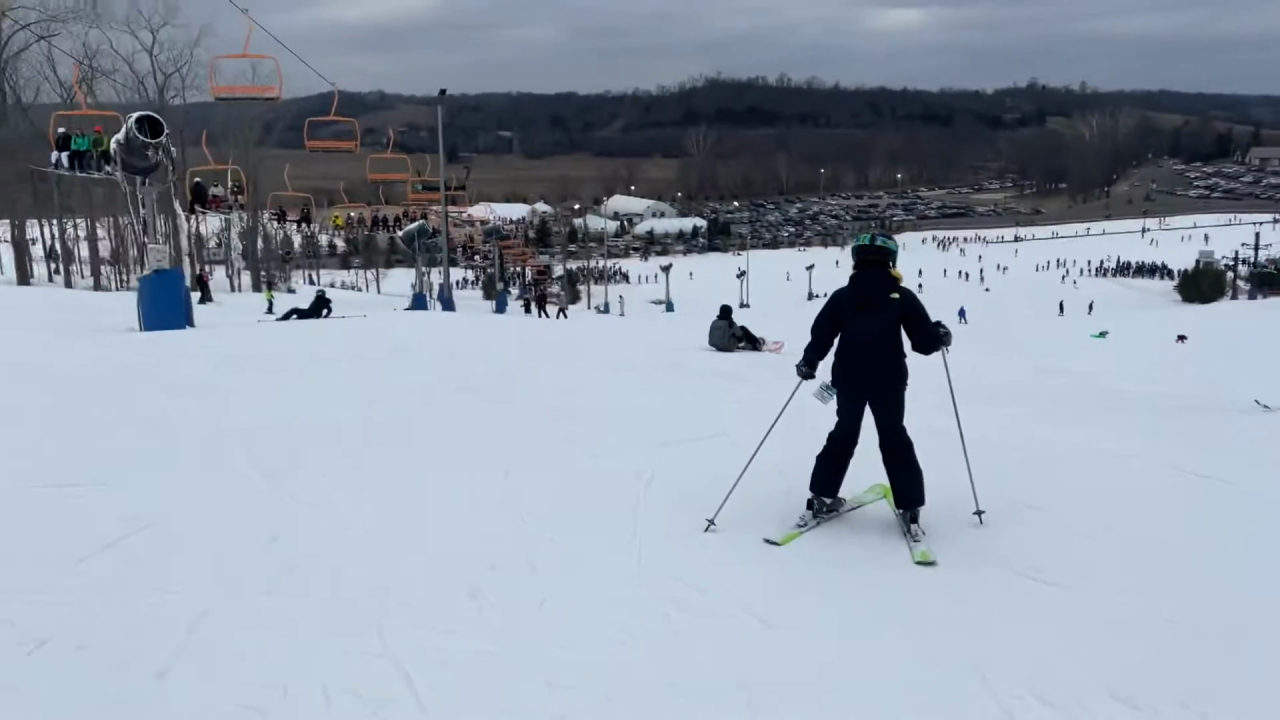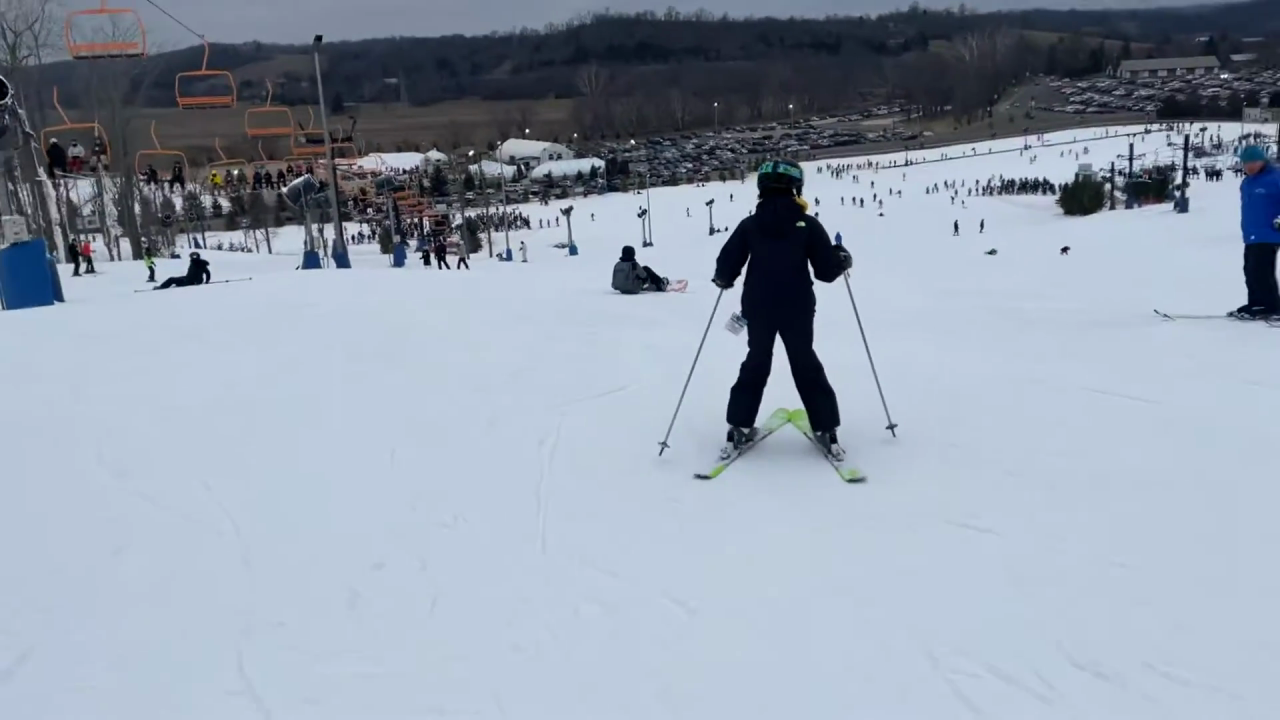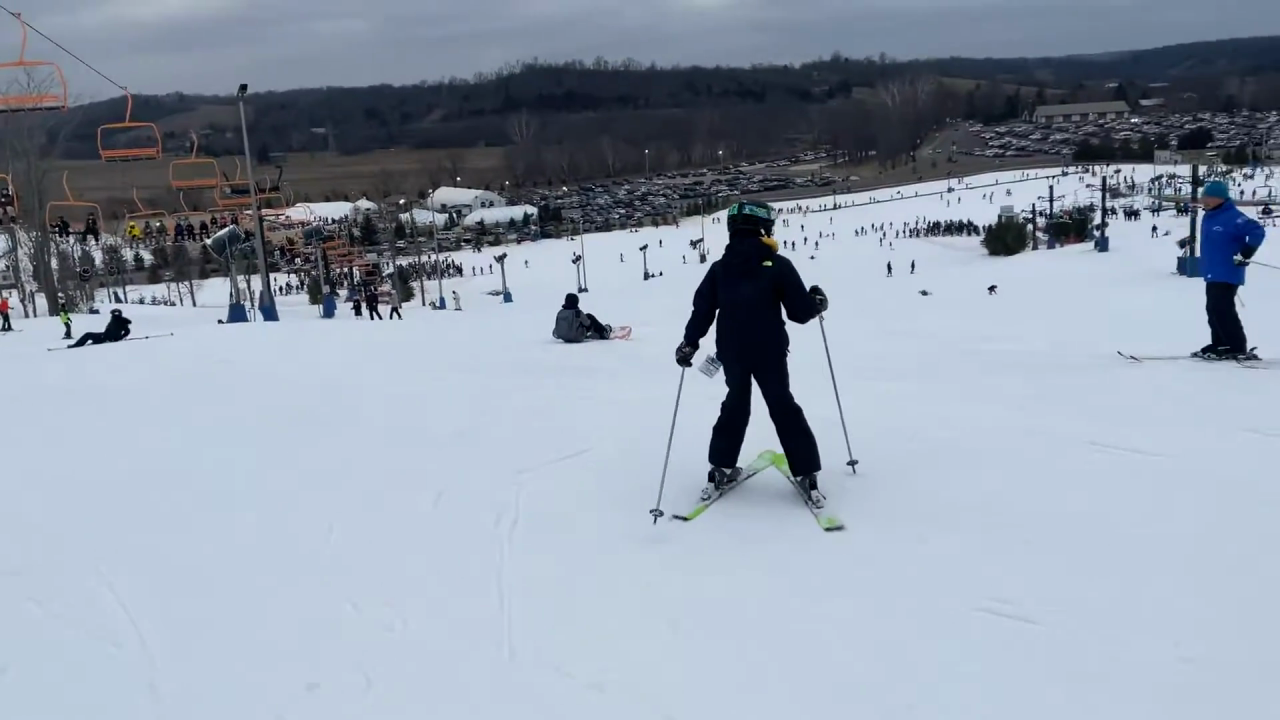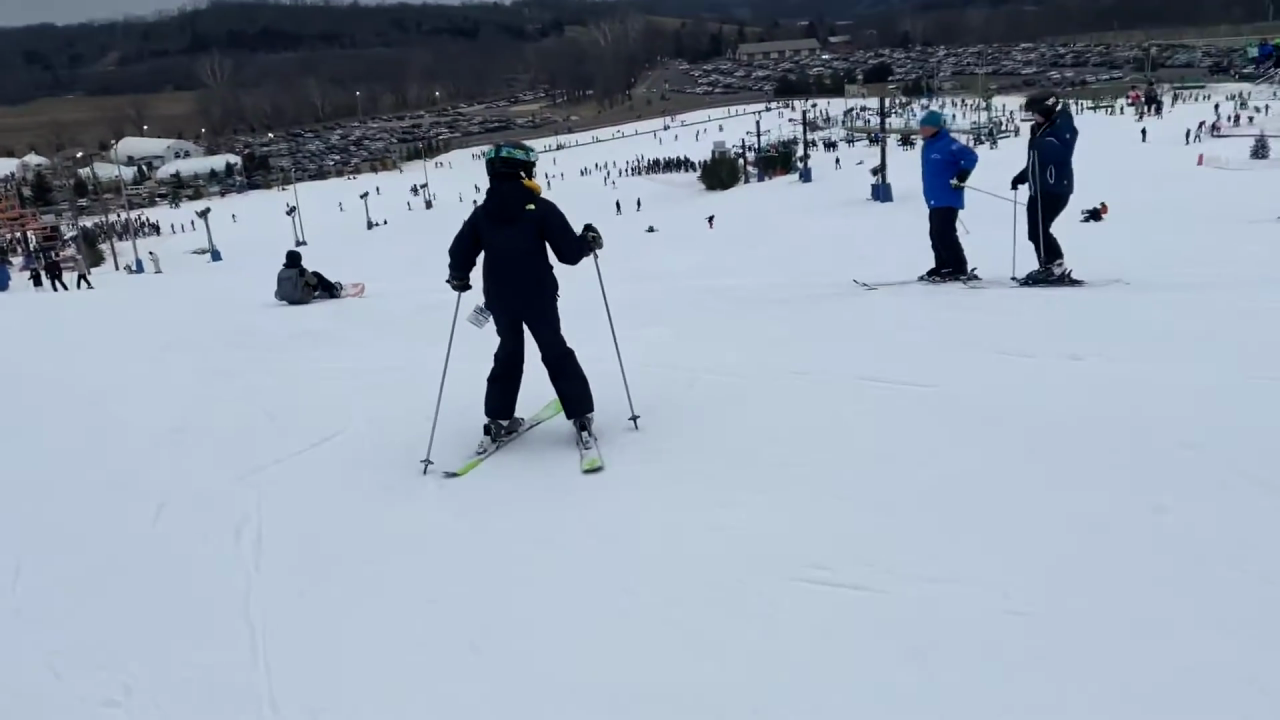
dt=0.5s
person 1, frame 1
left shoulder: (842, 296)
right shoulder: (902, 297)
left elbow: (821, 336)
right elbow: (924, 341)
left wrist: (808, 363)
right wrist: (942, 336)
left hip: (848, 380)
right hip: (888, 382)
left knee: (843, 434)
right knee: (895, 440)
left ankle: (821, 498)
right ankle: (909, 509)
person 1, frame 2
left shoulder: (748, 225)
right shoulder: (807, 225)
left elbow: (727, 266)
right elbow: (826, 270)
left wrist: (723, 278)
right wrist: (841, 260)
left hip: (758, 309)
right hip: (797, 310)
left knee: (756, 363)
right knee: (806, 366)
left ankle: (740, 428)
right ankle: (826, 430)
person 1, frame 3
left shoulder: (719, 268)
right shoulder: (777, 265)
left elbow: (703, 310)
right elbow: (799, 311)
left wrist: (689, 343)
right wrist: (817, 303)
left hip: (731, 352)
right hip: (769, 352)
left knee: (735, 404)
right knee: (783, 408)
left ankle: (721, 469)
right ankle: (806, 474)
person 1, frame 4
left shoulder: (482, 214)
right shoulder: (541, 208)
left elbow: (460, 254)
right elbow: (569, 252)
left wrist: (458, 276)
right wrist: (588, 242)
left hip: (500, 300)
right hip: (538, 297)
left knee: (508, 354)
right knee: (556, 353)
left ankle: (498, 420)
right ankle: (581, 416)
